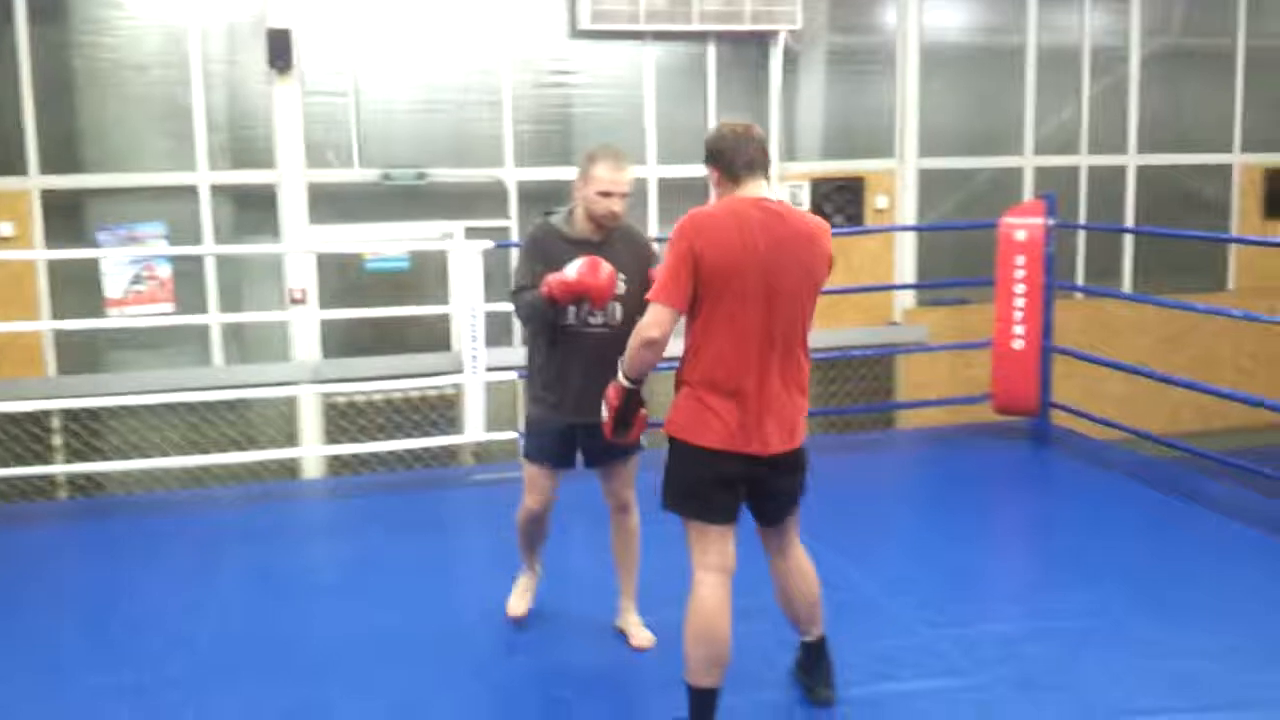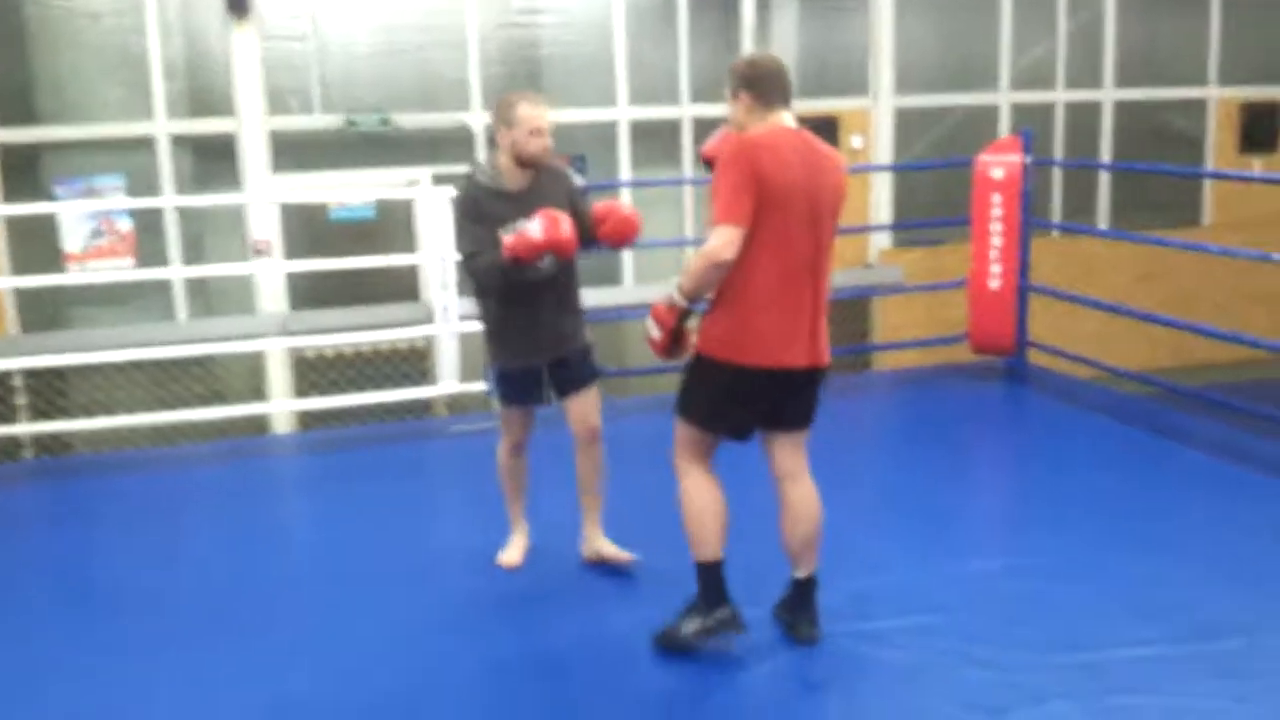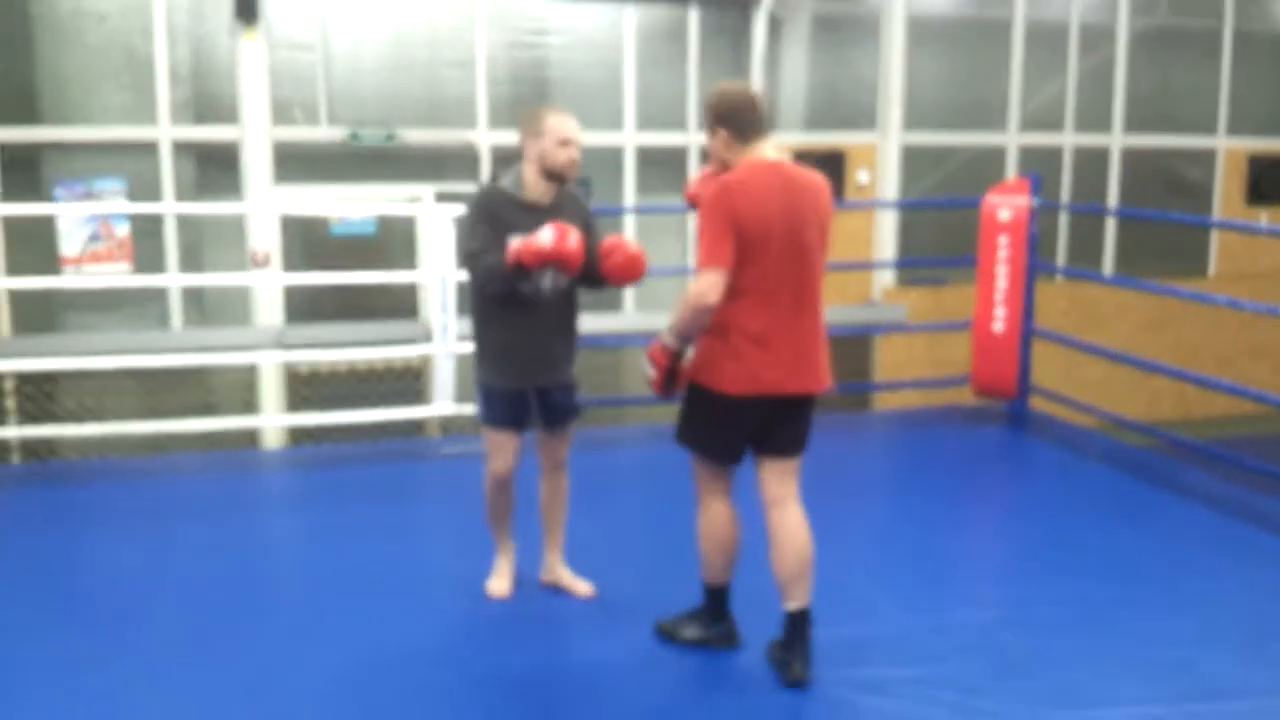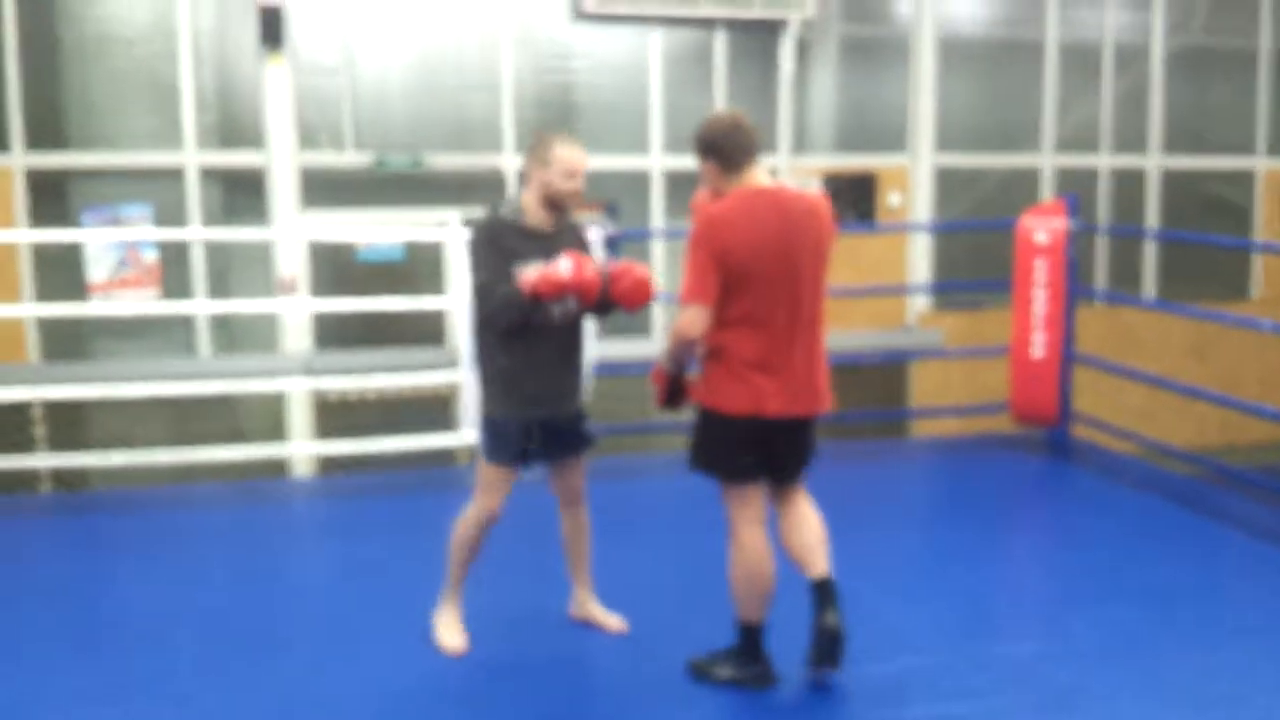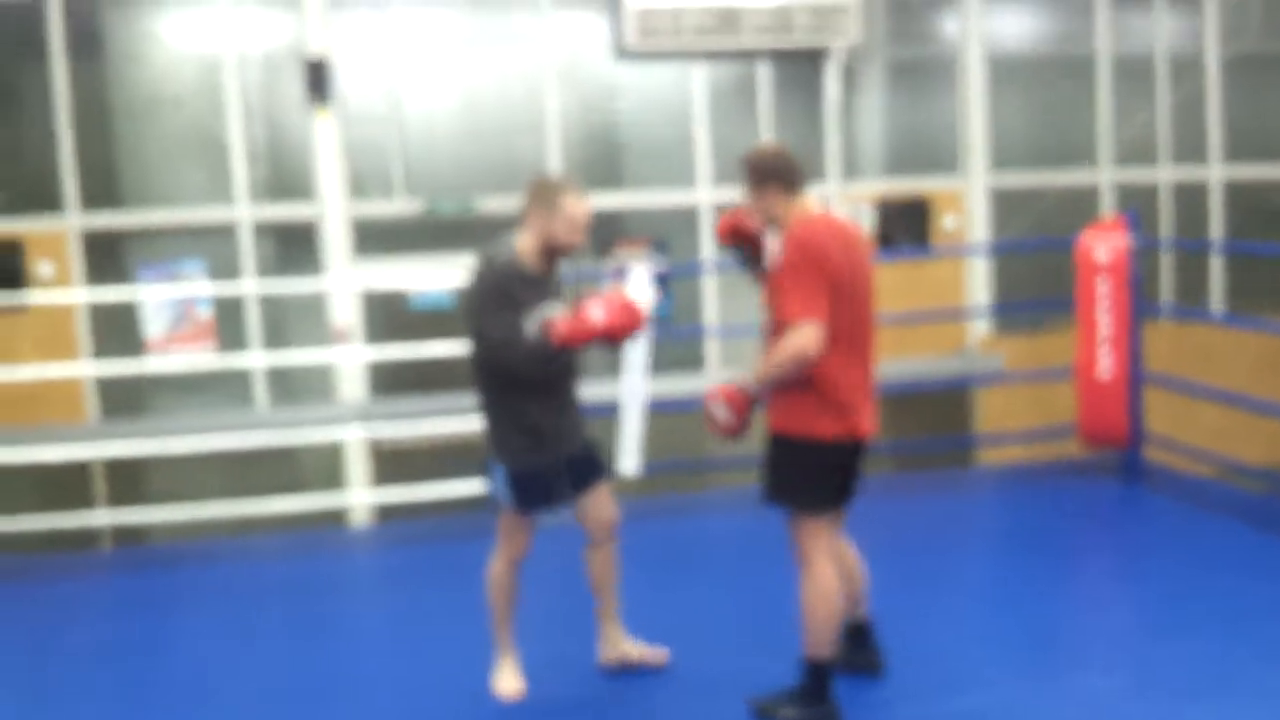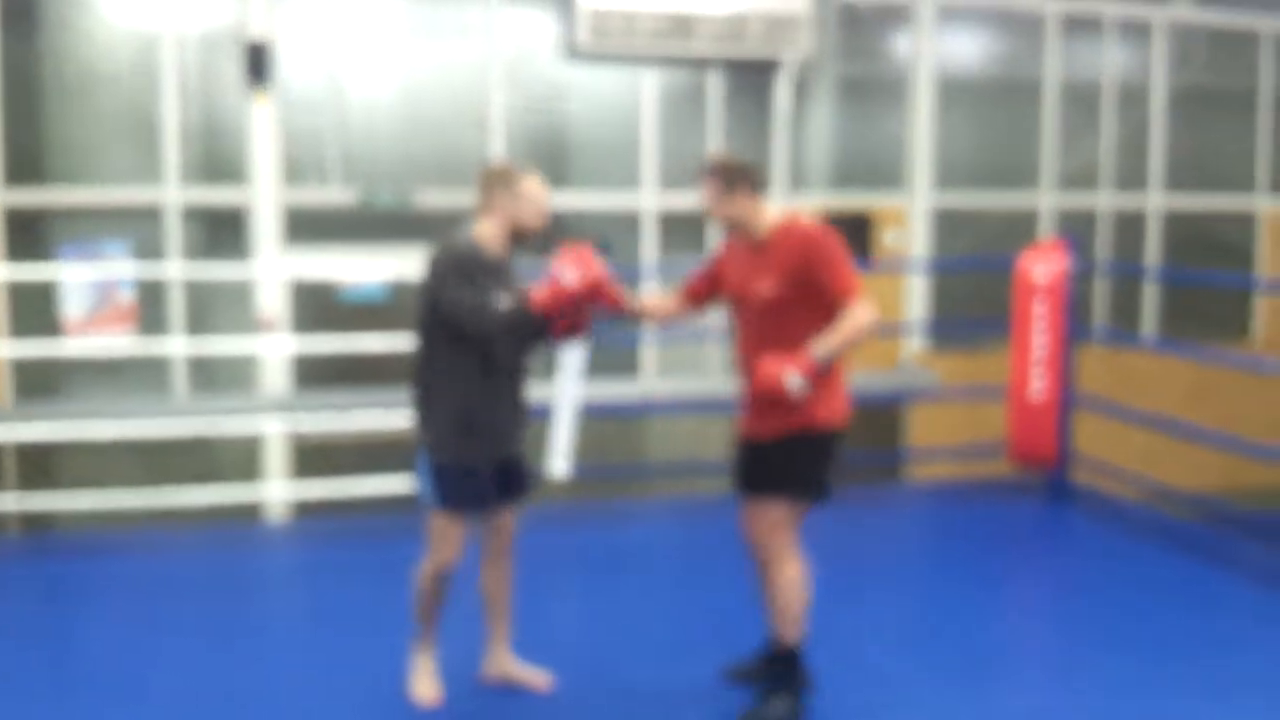
dt=0.4s
person 1, frame 1
left shoulder: (698, 228)
right shoulder: (815, 234)
left elbow: (654, 331)
left wrist: (624, 384)
left hip: (707, 426)
right hip: (781, 425)
left knee: (712, 573)
right knee: (785, 548)
right ankle: (818, 666)
person 1, frame 2
left shoulder: (745, 152)
right shoulder: (830, 162)
left elbow: (723, 251)
left wrist: (675, 305)
left hip: (736, 343)
right hip: (804, 345)
left knee: (691, 458)
right knee: (792, 472)
left ankle: (713, 601)
right ankle: (802, 605)
person 1, frame 3
left shoulder: (726, 192)
right shoulder: (816, 187)
left elbow: (708, 292)
left wrist: (669, 343)
left hip: (731, 369)
right hip: (798, 371)
left knee: (713, 491)
right knee: (783, 500)
left ankle: (715, 616)
right ankle: (796, 642)
person 1, frame 4
left shoulder: (714, 224)
right shoulder: (817, 209)
left elbow: (692, 326)
left wrist: (669, 367)
left hip: (735, 395)
right hip: (800, 391)
left knee: (746, 522)
right knee: (791, 495)
left ankle: (751, 655)
right ankle: (826, 603)
person 1, frame 5
left shoulder: (801, 244)
right shoulder: (845, 235)
left elbow: (805, 341)
left wrist: (746, 392)
right wrist: (755, 256)
left hip: (810, 420)
right hip: (846, 412)
left knee: (813, 552)
right knee: (830, 533)
right ankle: (861, 644)
person 1, frame 6
left shoulder: (810, 239)
right shoulder: (732, 256)
left elbow: (862, 315)
right elbow: (674, 306)
left wrist: (807, 365)
left hip: (805, 417)
right hip: (763, 417)
left knee: (775, 540)
right knee: (763, 535)
right ankle: (783, 658)
person 2, frame 1
left shoulder: (635, 245)
right shoulder: (543, 239)
right elbow: (525, 309)
right wrist: (557, 288)
right hip: (553, 399)
left knee: (623, 503)
right knee: (535, 504)
left ankle: (628, 610)
right ankle: (529, 572)
person 2, frame 2
left shoulder: (558, 179)
right shoulder: (474, 199)
left elbow: (583, 232)
right elbow: (482, 273)
left wrist: (608, 227)
right wrist: (518, 250)
left hip: (566, 333)
right hip: (514, 341)
left knee: (590, 431)
right knee: (514, 439)
left ankle: (593, 536)
right ankle: (519, 531)
person 2, frame 3
left shoulder: (574, 207)
right shoulder: (490, 205)
left elbow: (587, 271)
right elbow: (483, 276)
left wrist: (612, 266)
right wrist: (523, 254)
left hip: (556, 361)
right hip: (504, 363)
left knee: (556, 463)
right knee: (501, 470)
left ankle: (554, 563)
right ankle: (504, 555)
person 2, frame 4
left shoulder: (571, 235)
right shoulder: (493, 234)
left elbow: (589, 299)
right elbow: (494, 308)
left wrist: (617, 291)
right wrist: (536, 284)
left hip: (561, 392)
right hip: (508, 395)
left knee: (573, 495)
right knee: (486, 507)
left ankle: (583, 598)
right ankle: (449, 605)
person 2, frame 5
left shoulder: (546, 271)
right shoulder: (492, 283)
right elbow: (513, 358)
left wrist: (599, 324)
right wrist: (570, 330)
left hip: (565, 428)
right hip: (521, 439)
left knee: (605, 524)
right knee: (512, 550)
left ankle: (613, 640)
right ankle: (505, 657)
person 2, frame 6
left shoulder: (500, 264)
right shoulder: (454, 263)
right elbow: (487, 327)
left wrist: (562, 317)
right wrist: (551, 295)
left hip: (500, 432)
right hip: (454, 436)
left knee: (502, 542)
right knee: (444, 556)
left ankle: (499, 657)
right ankle: (423, 652)
